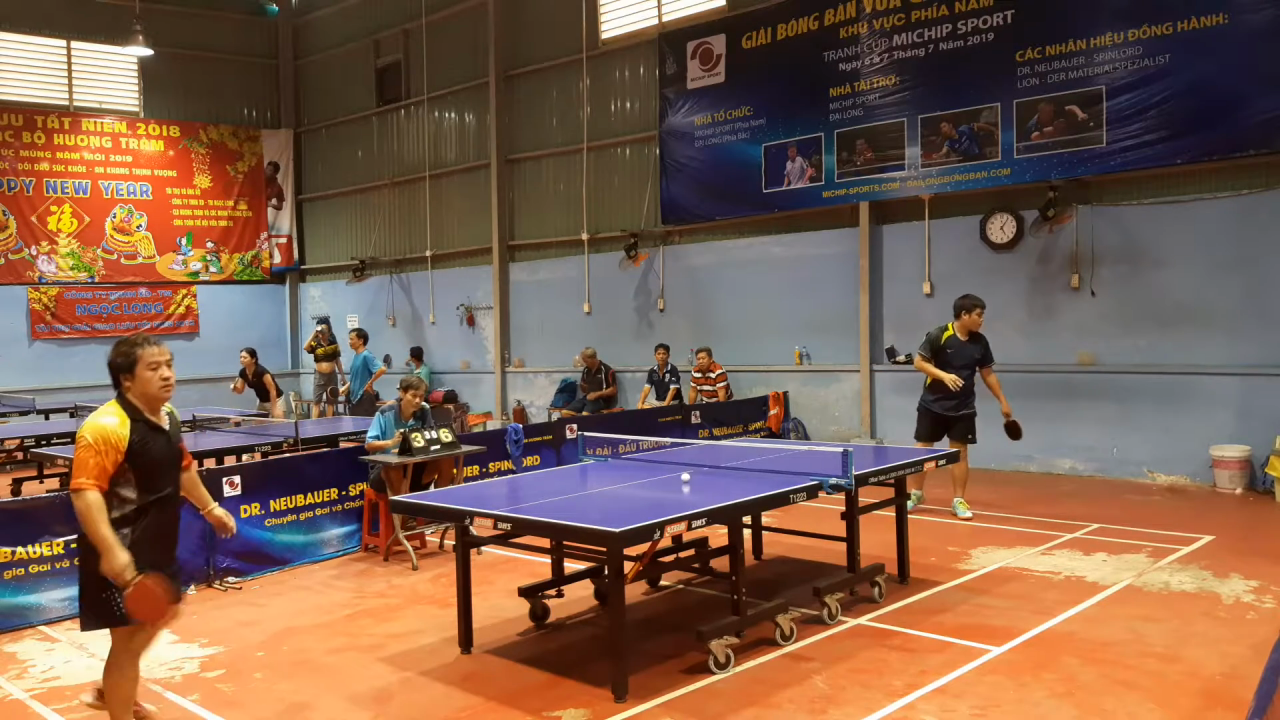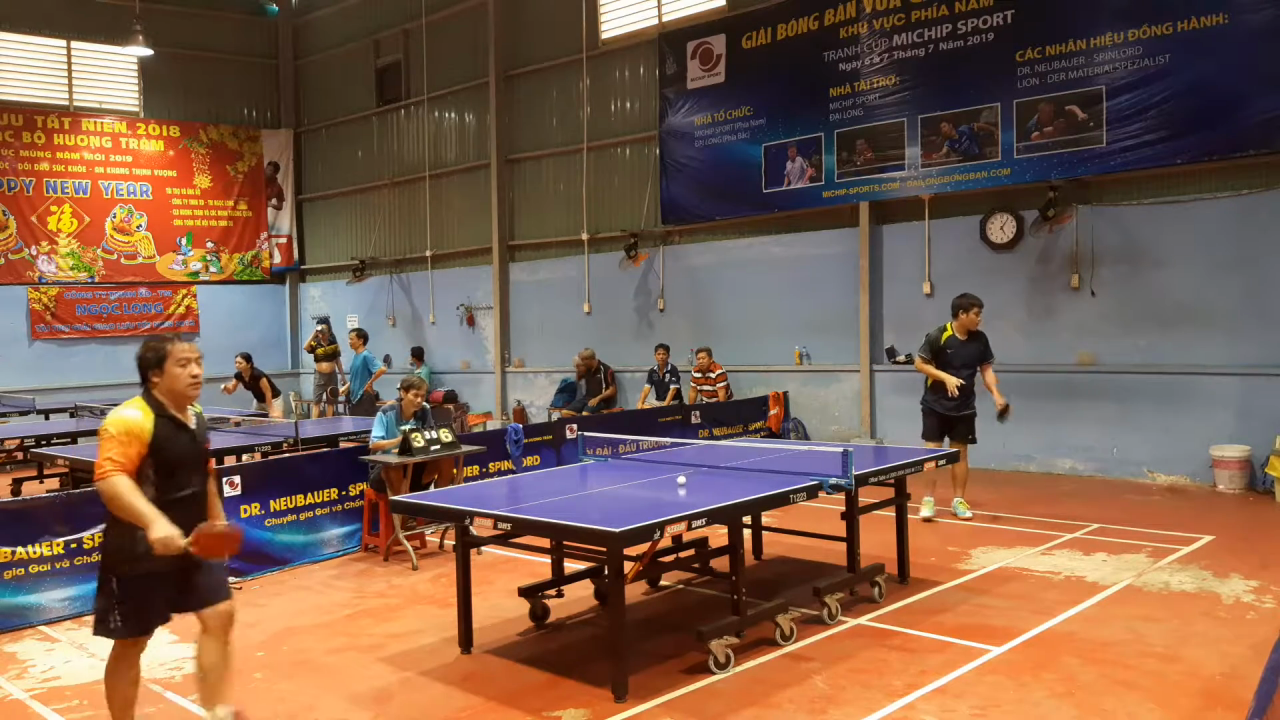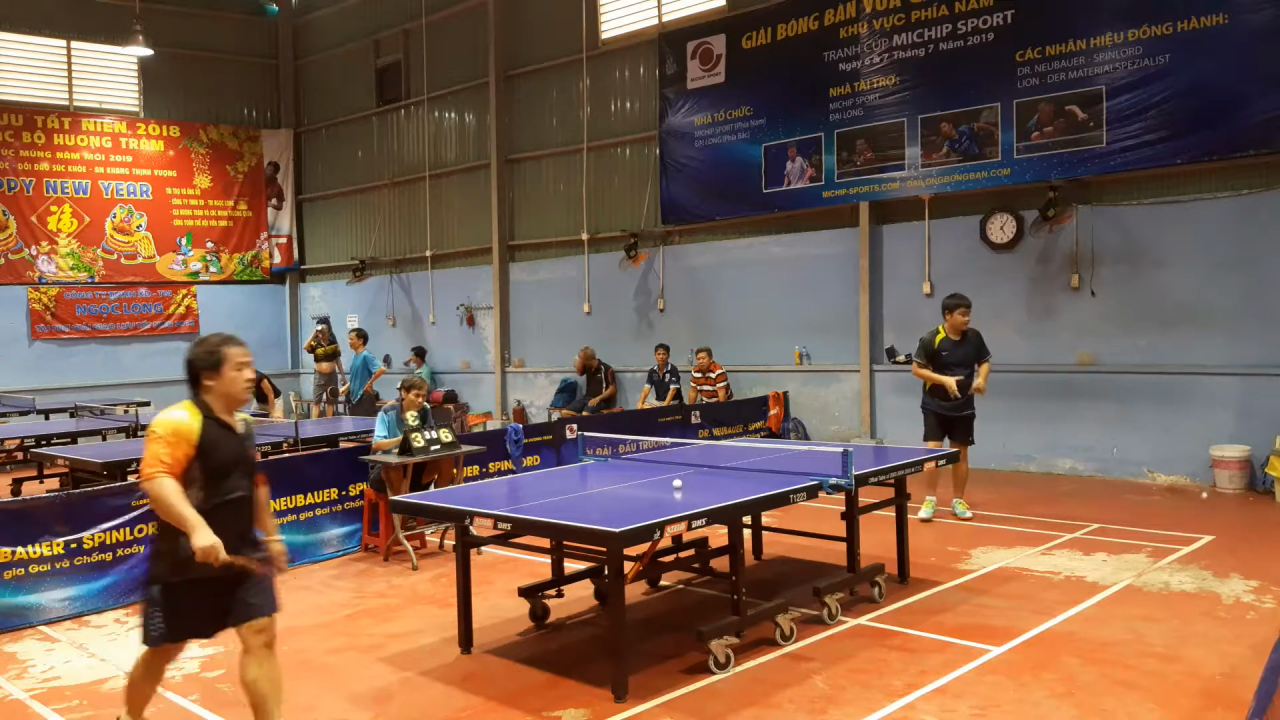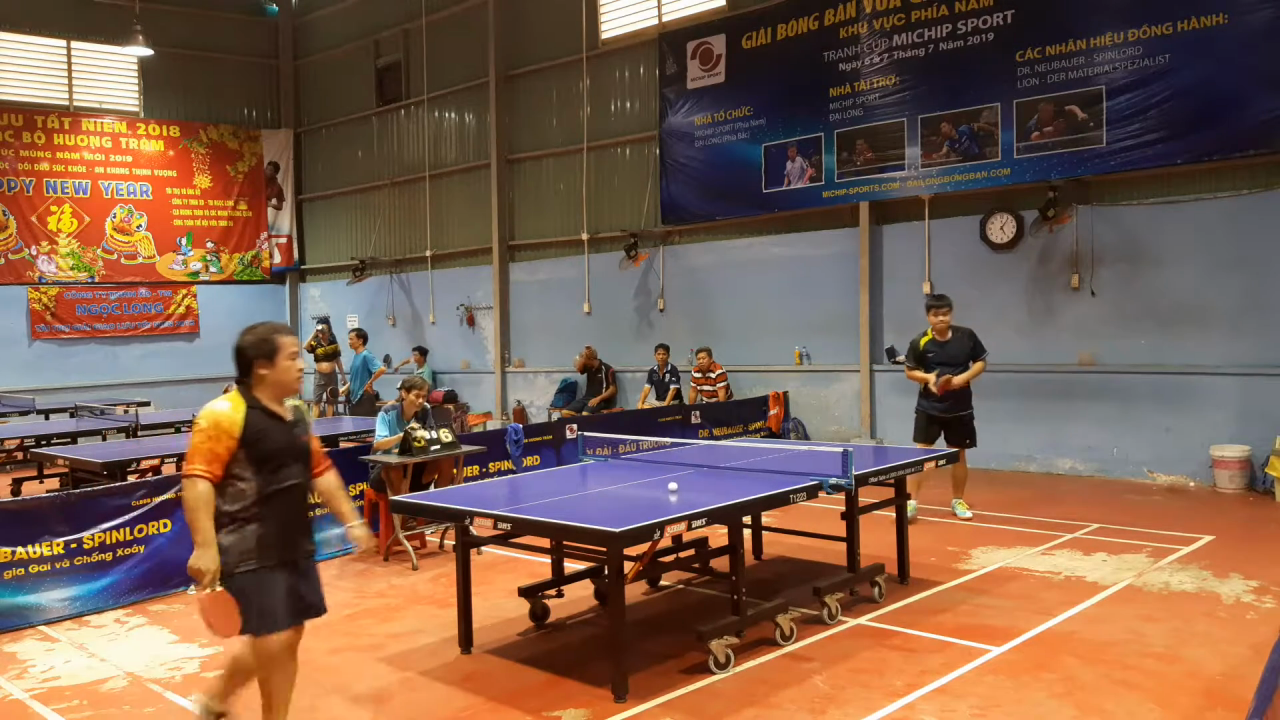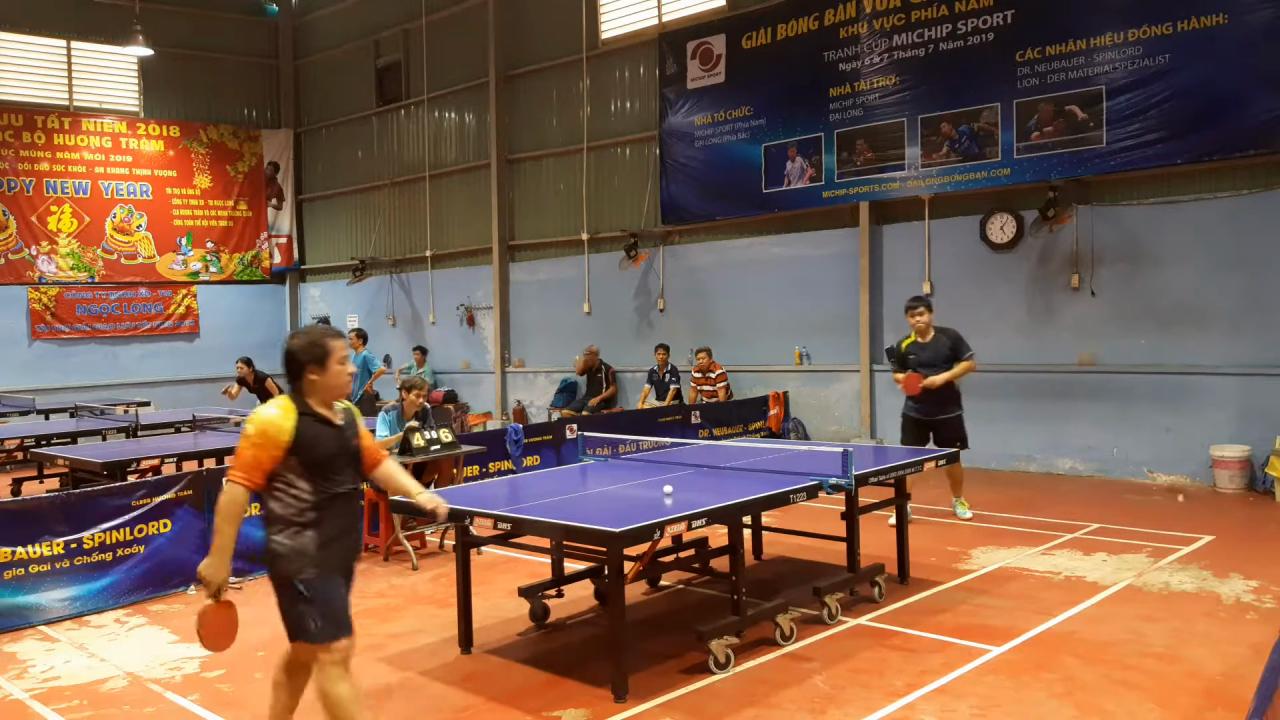
dt=0.2s
person 1, frame 1
left shoulder: (168, 416)
right shoulder: (106, 426)
left elbow: (183, 469)
right elbow: (84, 491)
left wrist: (210, 507)
right wrist: (111, 550)
left hip: (159, 545)
right hip: (121, 553)
left knee: (158, 619)
right knee: (131, 635)
person 1, frame 2
left shoulder: (195, 417)
right shoulder: (129, 420)
right elbow: (110, 480)
left wrist: (216, 520)
right wrist: (154, 522)
left hip: (185, 547)
right hip: (138, 554)
left knee: (219, 617)
right knee: (132, 644)
person 1, frame 3
left shoulder: (242, 425)
right shoulder: (178, 423)
right elbow: (158, 482)
left wrist: (271, 536)
right wrist: (198, 530)
left hip: (241, 555)
right hip: (191, 563)
left knee: (262, 635)
right knee: (165, 649)
person 1, frame 4
left shoulder: (297, 413)
right shoulder: (225, 414)
left elbow: (320, 471)
right elbow: (197, 480)
left wrist: (351, 519)
right wrist: (205, 546)
left hip: (295, 547)
right hip: (250, 551)
left knee: (287, 641)
right knee: (272, 642)
person 1, frame 5
left shoulder: (347, 414)
right shoulder: (274, 420)
left elbow: (377, 462)
right elbow: (238, 486)
left wrist: (420, 494)
right wrist: (219, 557)
left hip: (337, 555)
right hip: (302, 558)
left knee: (306, 650)
right knee: (335, 651)
person 2, frame 1
left shoulder: (980, 342)
right shoulder: (939, 336)
left elbow: (987, 372)
right elbow: (919, 362)
left wrist: (1003, 402)
right wrist: (944, 376)
left hip: (963, 407)
right hip: (933, 404)
left knee: (960, 452)
right knee: (923, 449)
left ankle: (958, 501)
right ankle: (914, 493)
person 2, frame 2
left shoulder: (980, 339)
right shoulder: (938, 337)
left elbow: (987, 367)
right elbow: (920, 364)
left wrist: (995, 393)
right wrist: (946, 377)
left hip: (964, 406)
right hip: (936, 404)
left knee: (960, 452)
right knee: (933, 450)
left ankle: (958, 500)
right ankle: (929, 500)
person 2, frame 3
left shoulder: (974, 337)
right shoulder: (931, 340)
left elbow: (984, 362)
right elbow: (918, 369)
left wrist: (981, 379)
right wrist: (945, 380)
left hip: (963, 407)
right hip: (935, 405)
left knee: (961, 453)
left ankle: (958, 501)
right ankle: (930, 501)
person 2, frame 4
left shoulder: (967, 336)
right shoulder: (920, 343)
left elbow: (981, 362)
right elbow: (910, 371)
left wrist: (964, 377)
right wrist: (927, 378)
left hip: (960, 408)
right hip: (928, 408)
left knee: (958, 455)
left ankle: (958, 501)
right ankle: (910, 503)
person 2, frame 5
left shoulder: (949, 337)
right shoulder: (903, 346)
left elbow: (969, 364)
right elbow: (897, 374)
left wrist: (942, 378)
right wrist: (905, 380)
left hip: (947, 410)
right hip: (915, 411)
left ankle: (958, 500)
